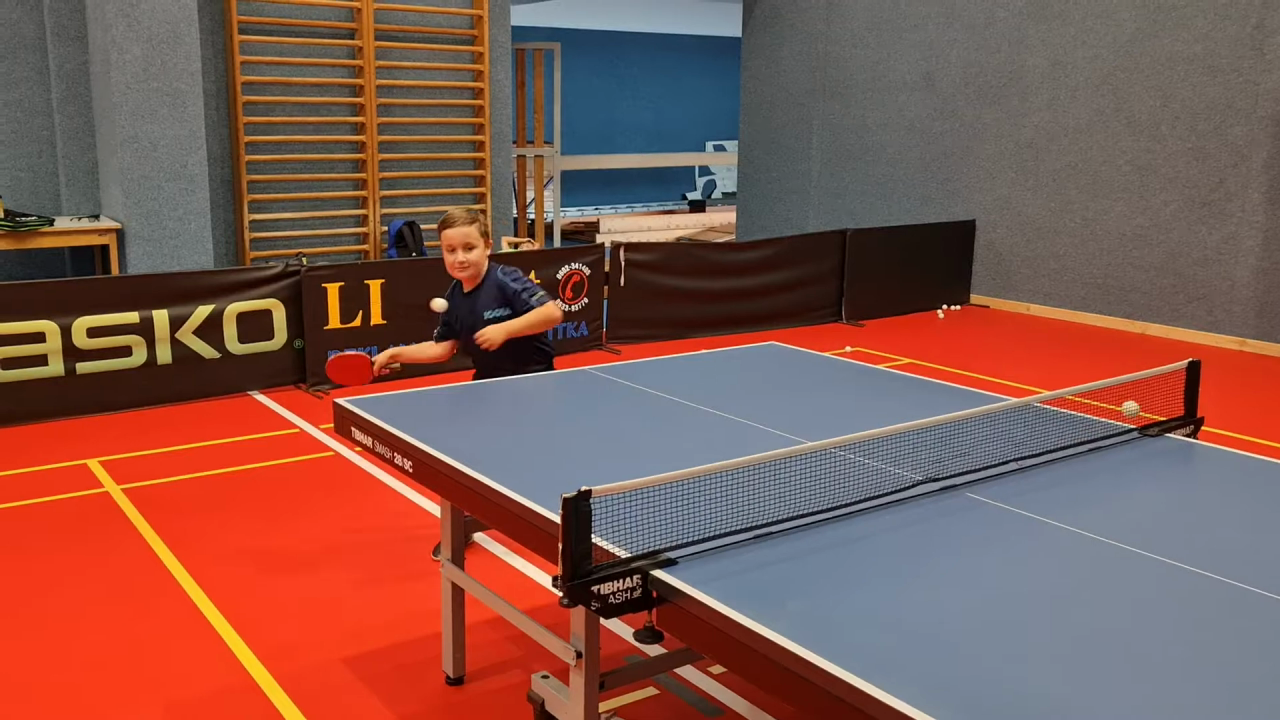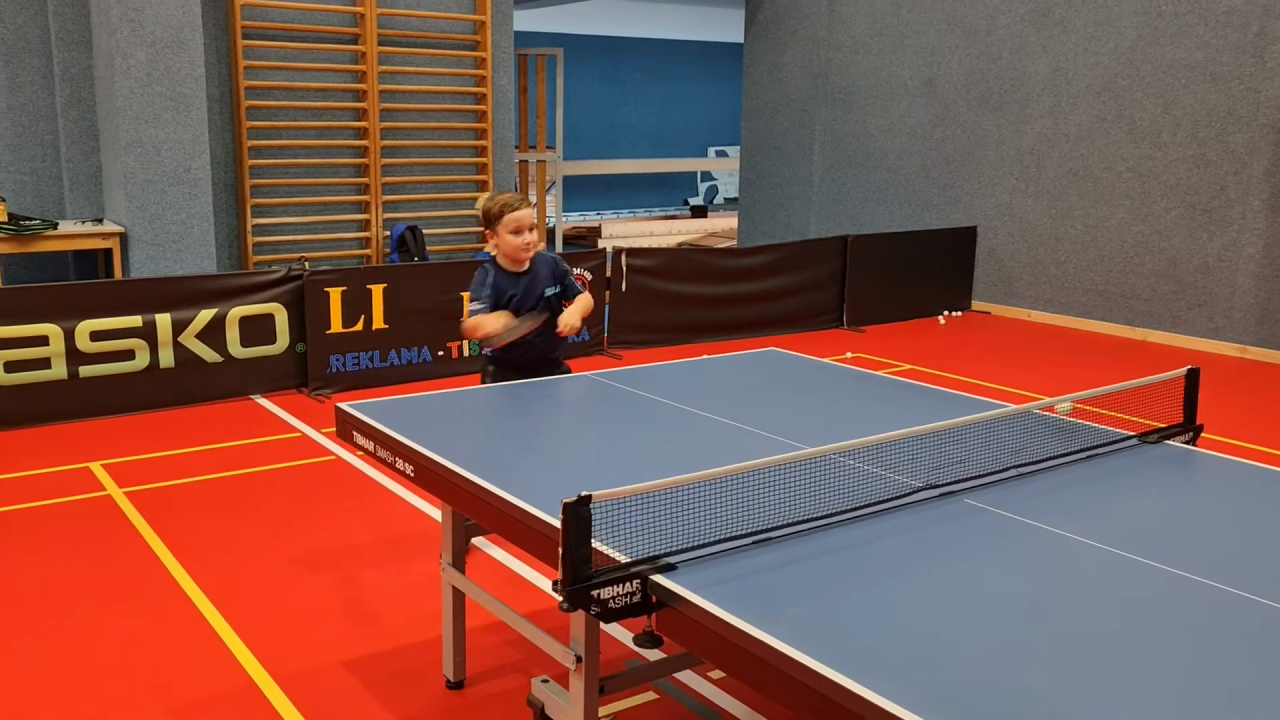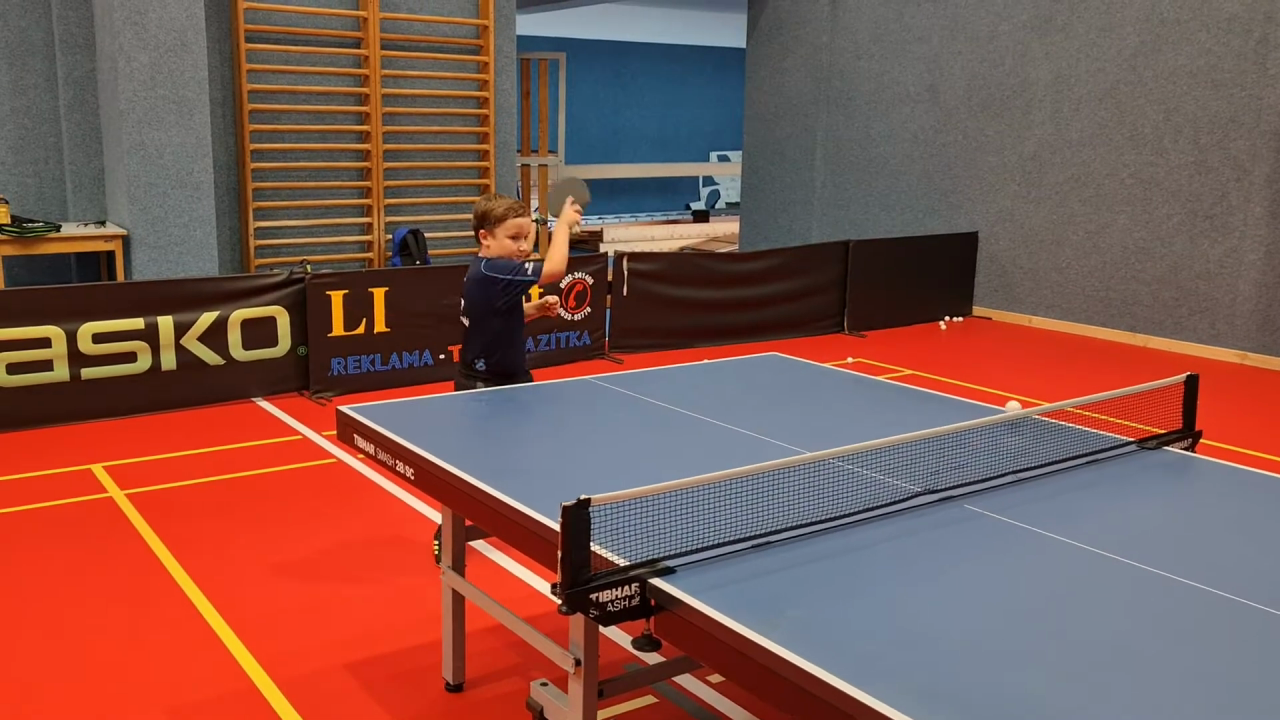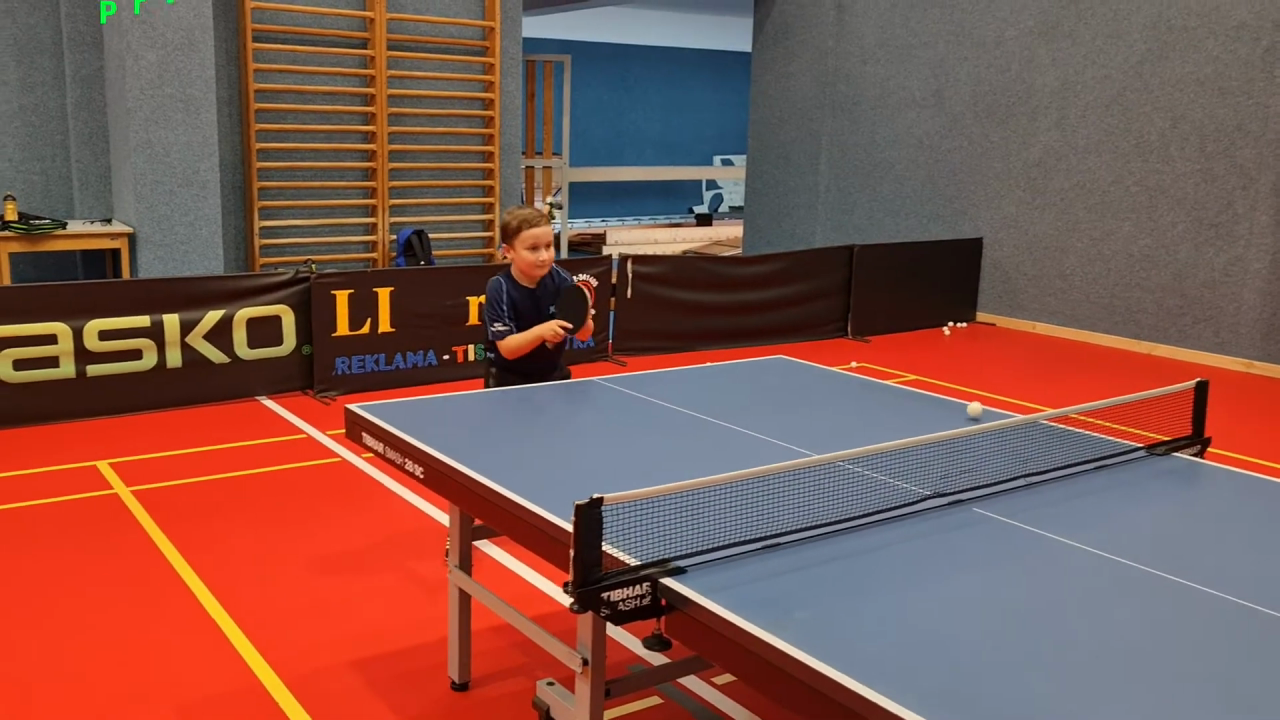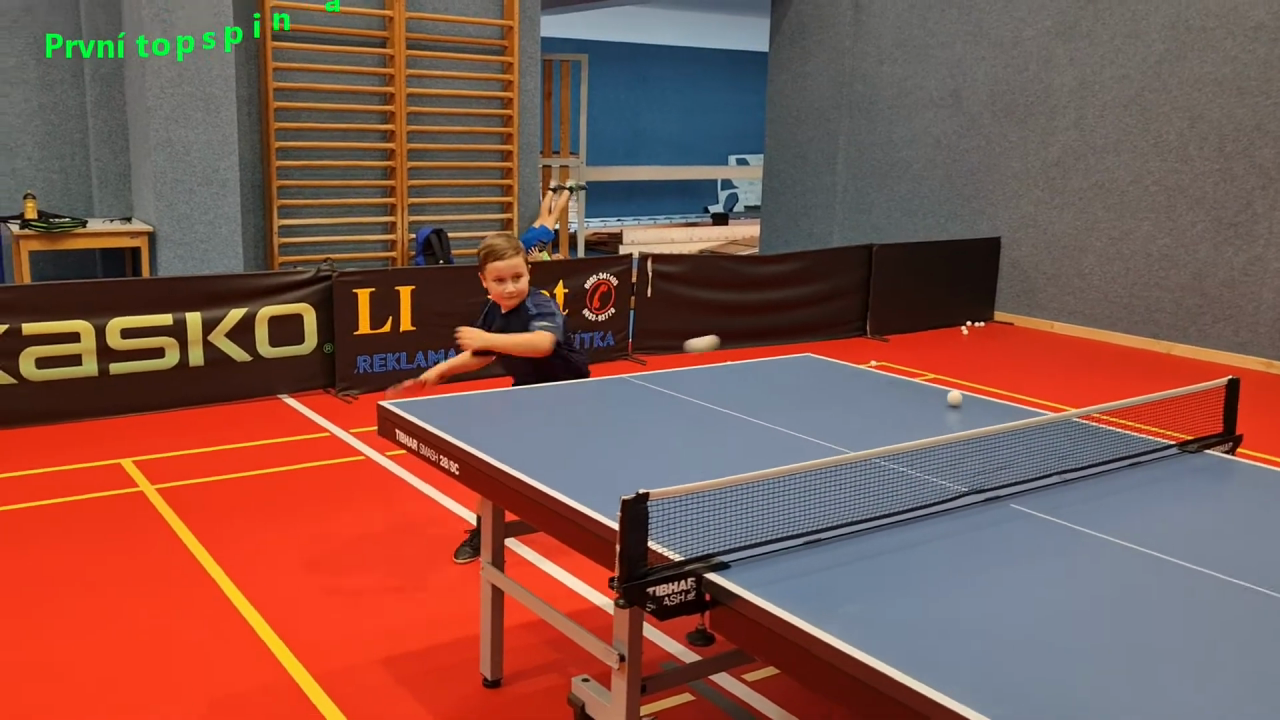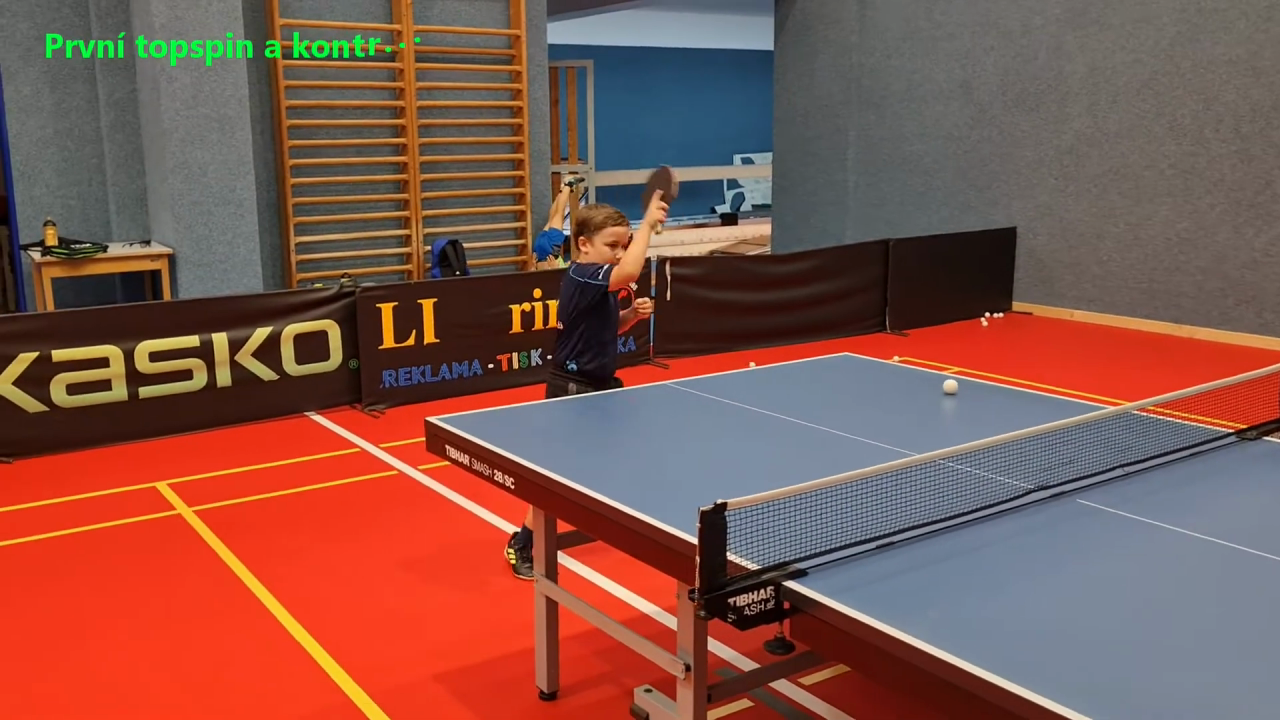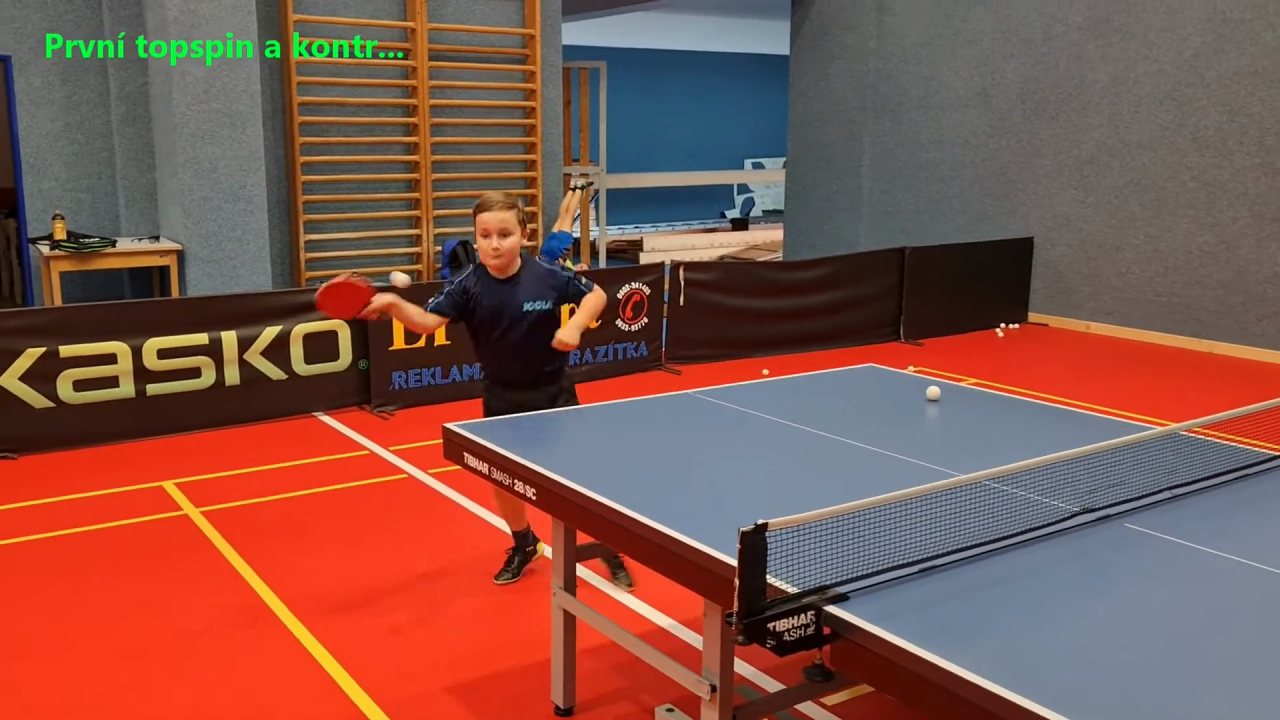
dt=0.7s
person 1, frame 1
left shoulder: (507, 279)
right shoulder: (454, 297)
left elbow: (552, 312)
right elbow: (442, 350)
left wrist: (506, 331)
right wrist: (397, 353)
right hip: (490, 385)
right ankle: (463, 527)
person 1, frame 2
left shoulder: (550, 264)
right shoulder: (487, 277)
left elbow: (583, 298)
right elbow: (471, 326)
left wrist: (574, 312)
right wrist: (488, 323)
left hip: (550, 370)
right hip: (504, 375)
person 1, frame 3
left shoulder: (492, 270)
right shoulder: (489, 271)
right elbow: (553, 269)
left wrist: (537, 308)
right wrist: (563, 222)
left hip: (513, 379)
right hip: (482, 386)
person 1, frame 4
left shoulder: (560, 280)
right shoulder: (499, 289)
left elbow: (585, 334)
right elbow: (507, 349)
left wrist: (583, 321)
right wrist: (541, 331)
left hip: (552, 377)
right hip: (508, 382)
person 1, frame 5
left shoulder: (539, 304)
right shoulder: (493, 312)
left elbow: (543, 344)
right elbow: (483, 356)
left wrist: (490, 339)
right wrist: (441, 370)
right ankle: (485, 529)
person 1, frame 6
left shoulder: (602, 284)
right shoulder: (582, 276)
right elbow: (629, 272)
left wrist: (635, 313)
right wrist: (647, 222)
left hip: (602, 384)
right hip: (573, 386)
right ankle: (522, 542)
person 1, frame 7
left shoulder: (547, 275)
right shoulder: (466, 283)
left elbow: (596, 296)
right elbow: (428, 322)
left wrist: (575, 328)
right wrist: (394, 305)
left hip: (551, 389)
right hip: (501, 394)
left ankle: (610, 550)
right ankle: (525, 543)
